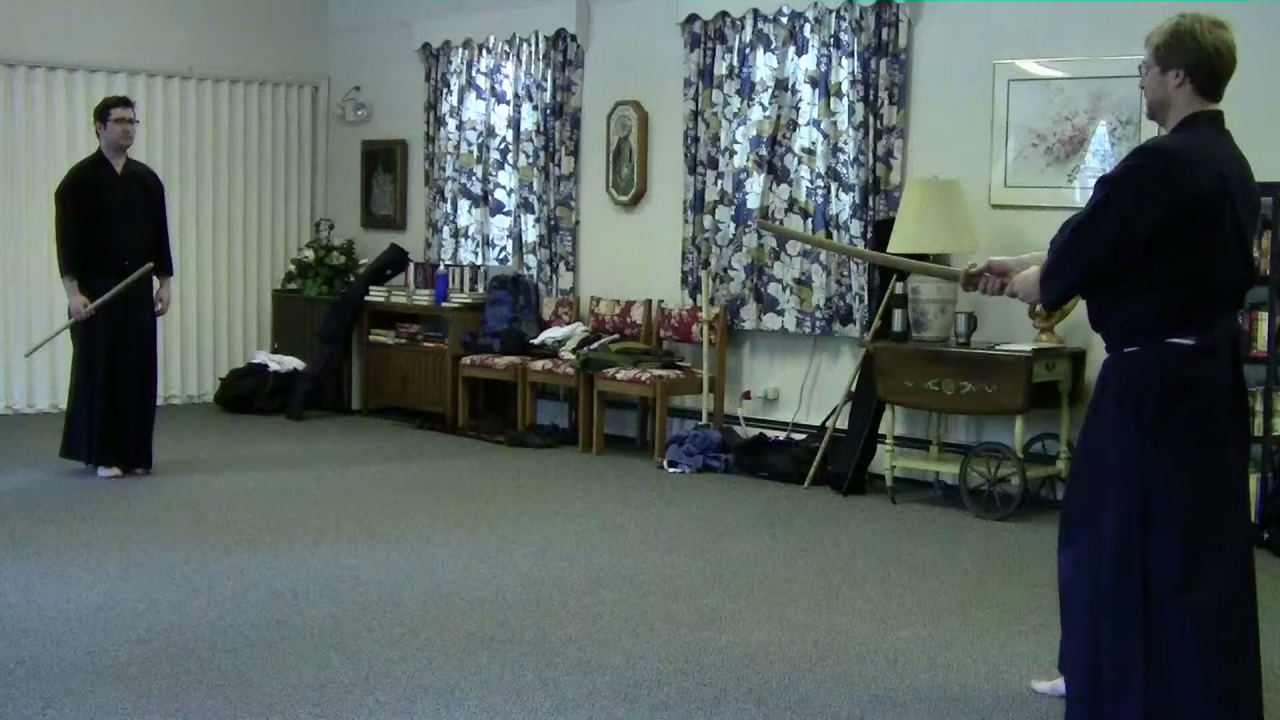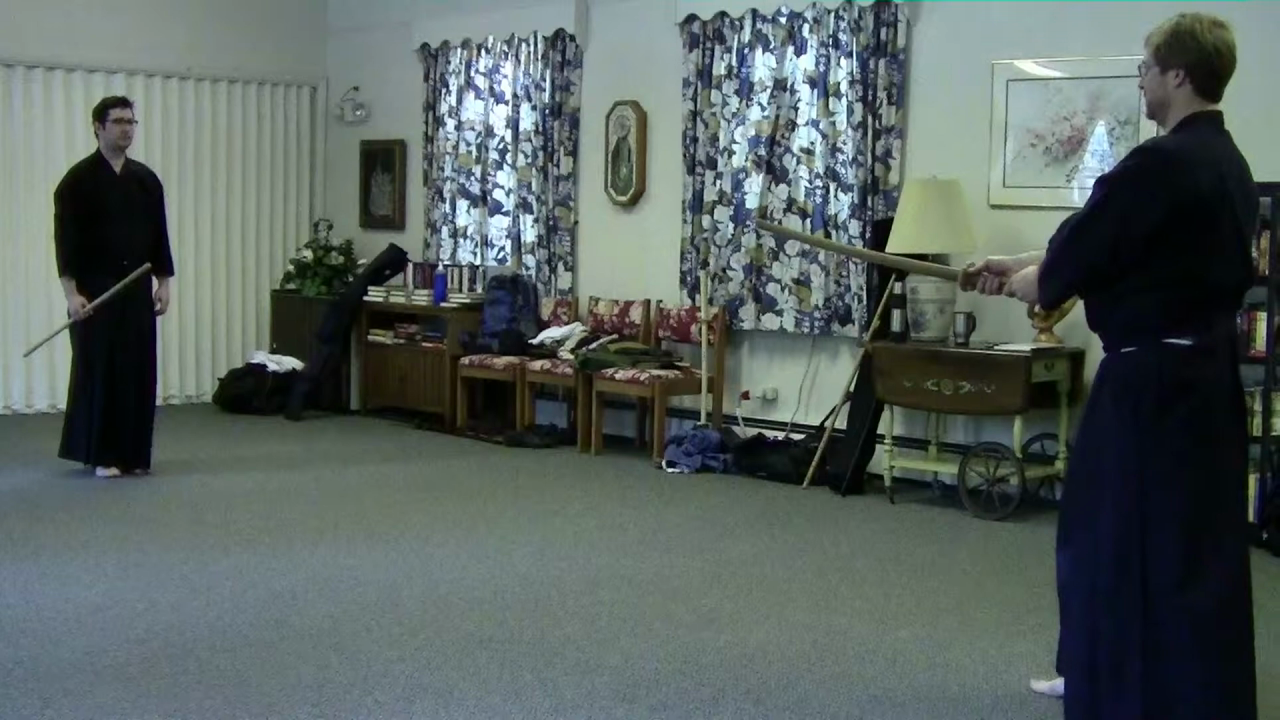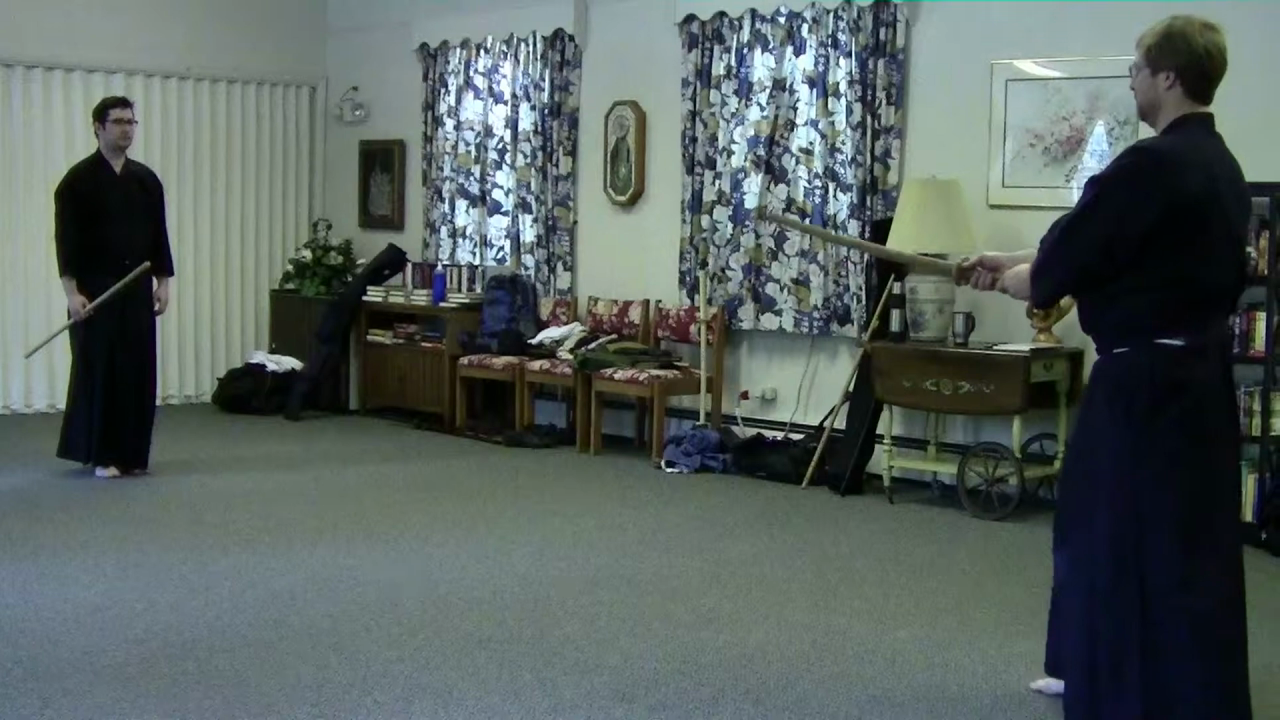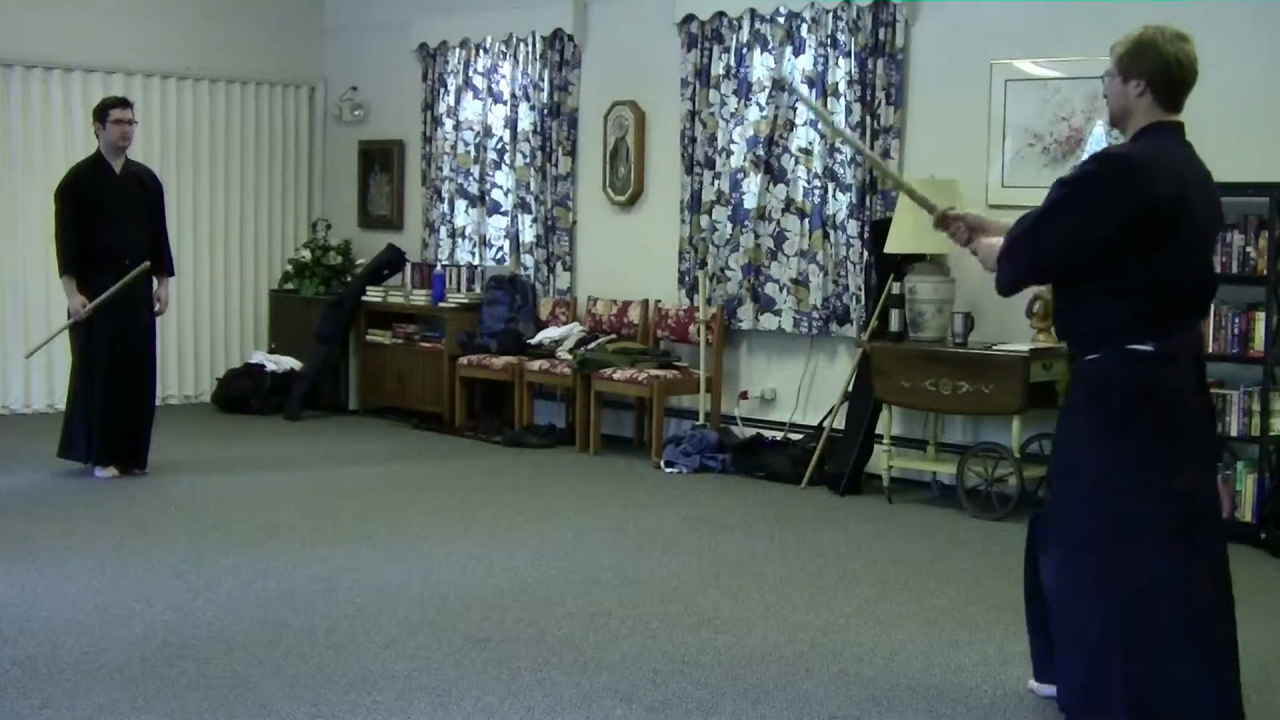
dt=0.2s
person 1, frame 1
left shoulder: (1164, 163)
right shoulder: (1227, 163)
left elbow: (1090, 248)
right elbow: (1111, 241)
left wrist: (1035, 280)
right wrist: (1025, 263)
left hip: (1158, 375)
right hip: (1200, 368)
left knee: (1142, 536)
person 1, frame 2
left shoulder: (1164, 164)
right shoulder: (1225, 163)
left elbow: (1089, 248)
right elbow: (1108, 240)
left wrist: (1031, 280)
right wrist: (1024, 262)
left hip: (1158, 375)
right hip: (1199, 368)
left knee: (1148, 538)
person 1, frame 3
left shoulder: (1155, 165)
right shoulder: (1217, 165)
left elbow: (1079, 249)
right elbow: (1096, 239)
left wrist: (1025, 277)
right wrist: (1016, 259)
left hip: (1150, 375)
right hip: (1190, 369)
left knee: (1143, 539)
right knee: (1142, 531)
person 1, frame 4
left shoulder: (1123, 170)
right shoulder: (1189, 173)
left elbow: (1038, 250)
left wrist: (988, 248)
right wrist: (994, 228)
left hip: (1126, 380)
right hip: (1166, 373)
left knee: (1135, 544)
right knee: (1082, 527)
person 2, frame 1
left shoulder: (147, 178)
right shoulder: (80, 179)
left elbow: (159, 235)
right elbow: (67, 239)
left wrist: (164, 283)
right wrist: (73, 292)
left hip: (138, 289)
right hip: (95, 290)
left knee: (138, 370)
right knee: (98, 369)
left ankle: (132, 452)
right ankle: (102, 453)
person 2, frame 2
left shoulder: (146, 178)
right shoulder: (79, 179)
left elbow: (158, 235)
right elbow: (66, 239)
left wrist: (163, 282)
right wrist: (72, 292)
left hip: (136, 289)
right hip: (94, 290)
left knee: (138, 370)
right knee: (96, 370)
left ankle: (131, 452)
right ankle: (100, 454)
person 2, frame 3
left shoulder: (146, 179)
right shoulder: (79, 179)
left elbow: (158, 234)
right elbow: (67, 239)
left wrist: (163, 282)
right wrist: (72, 291)
left hip: (136, 289)
right hip: (95, 289)
left knee: (137, 370)
right knee: (97, 370)
left ankle: (130, 452)
right ankle: (100, 453)
person 2, frame 4
left shoulder: (145, 179)
right shoulder: (79, 179)
left elbow: (158, 234)
right elbow: (66, 239)
left wrist: (163, 282)
right wrist: (72, 291)
left hip: (137, 289)
right hip: (94, 290)
left knee: (137, 370)
right knee: (97, 370)
left ankle: (129, 453)
right ankle: (100, 454)
